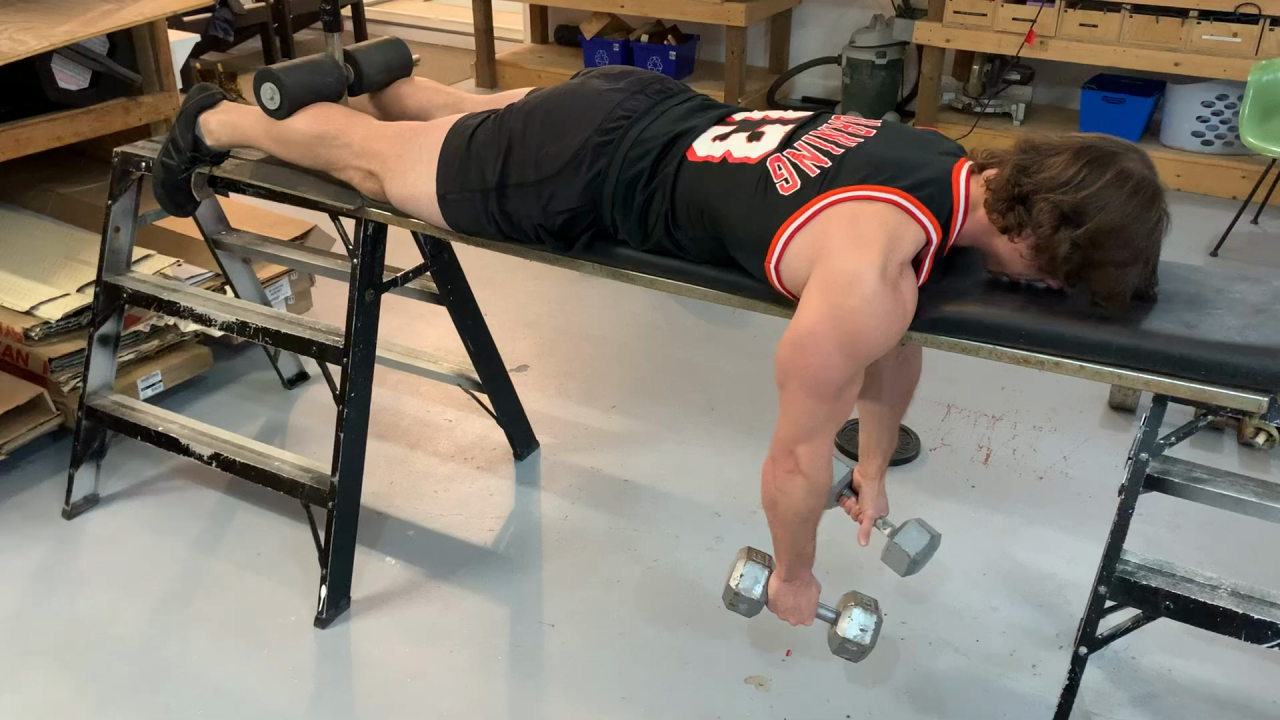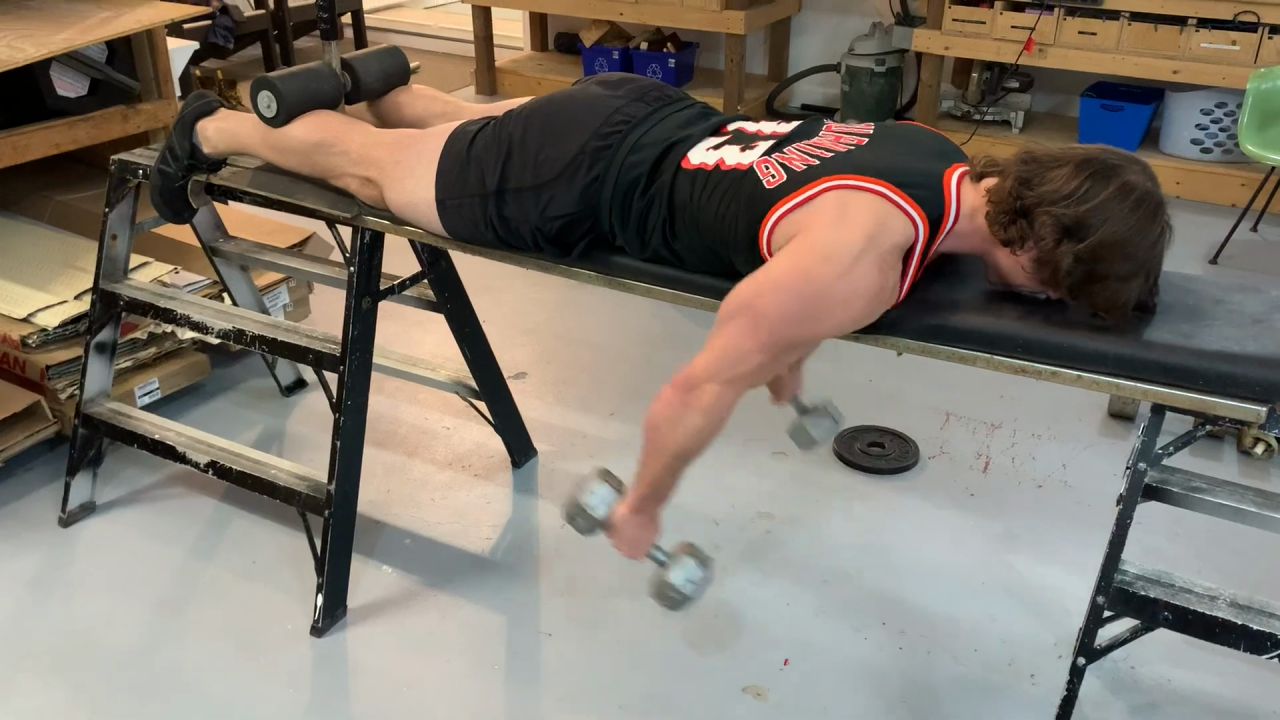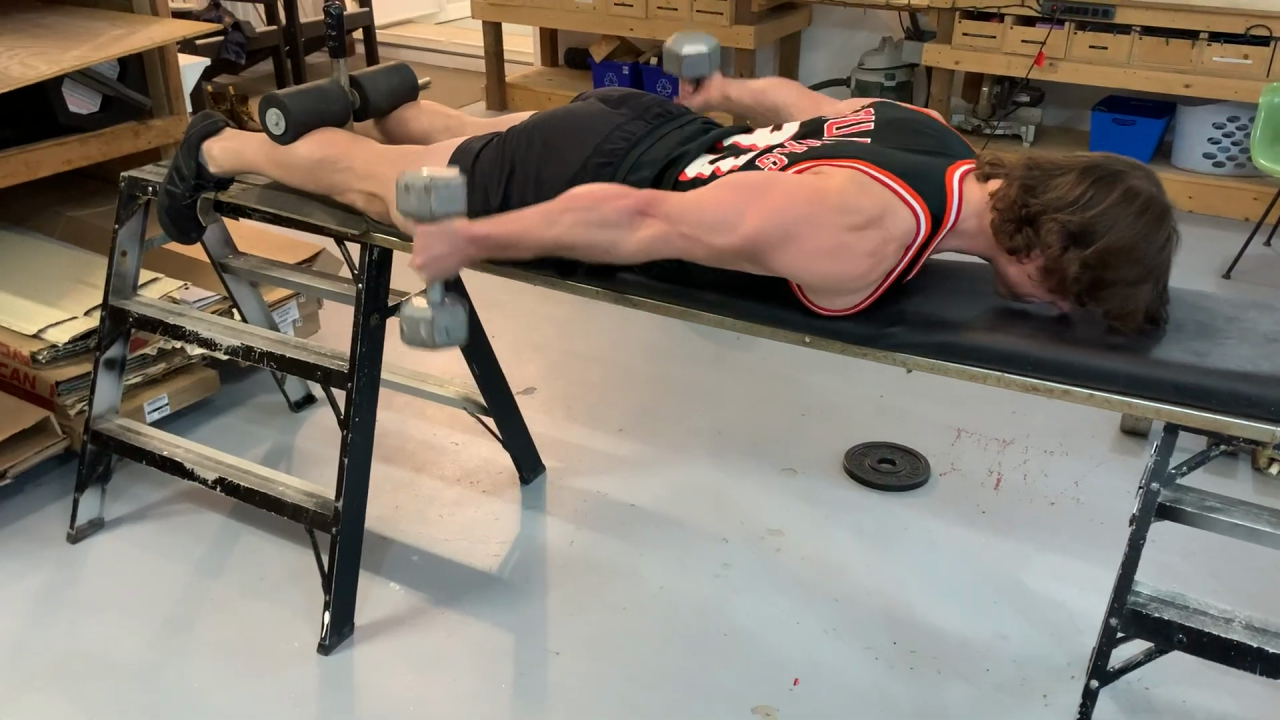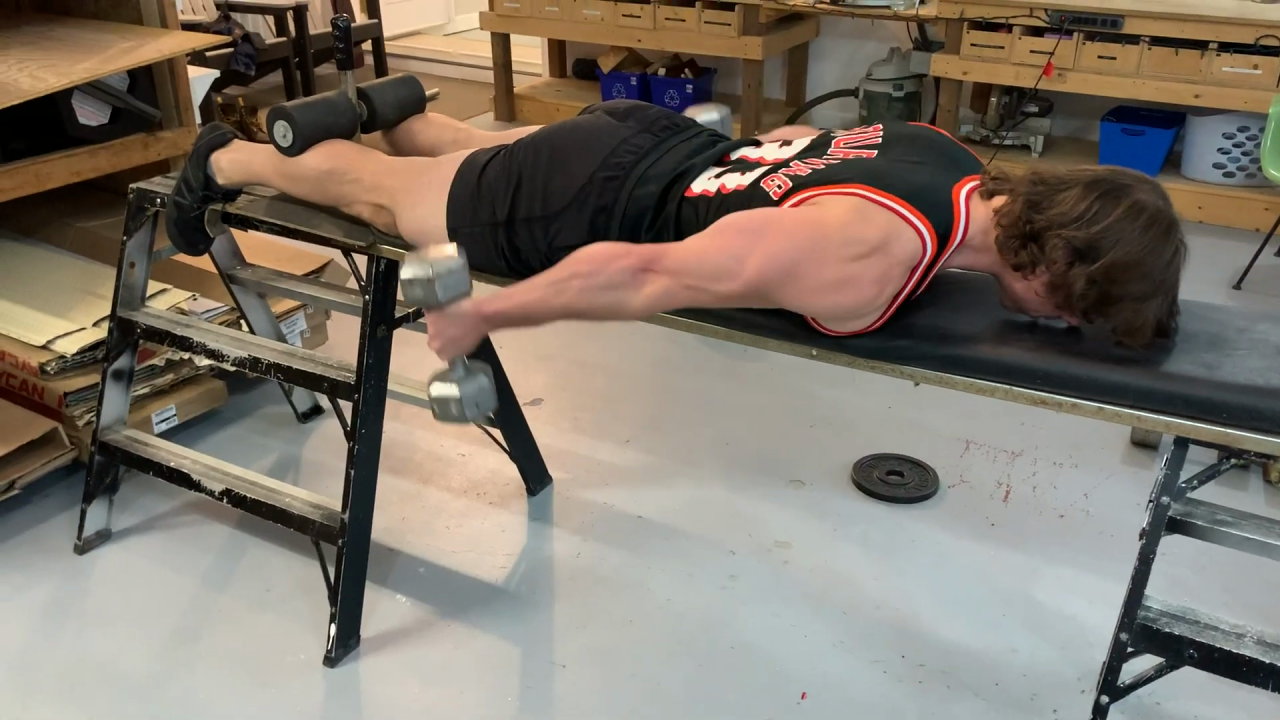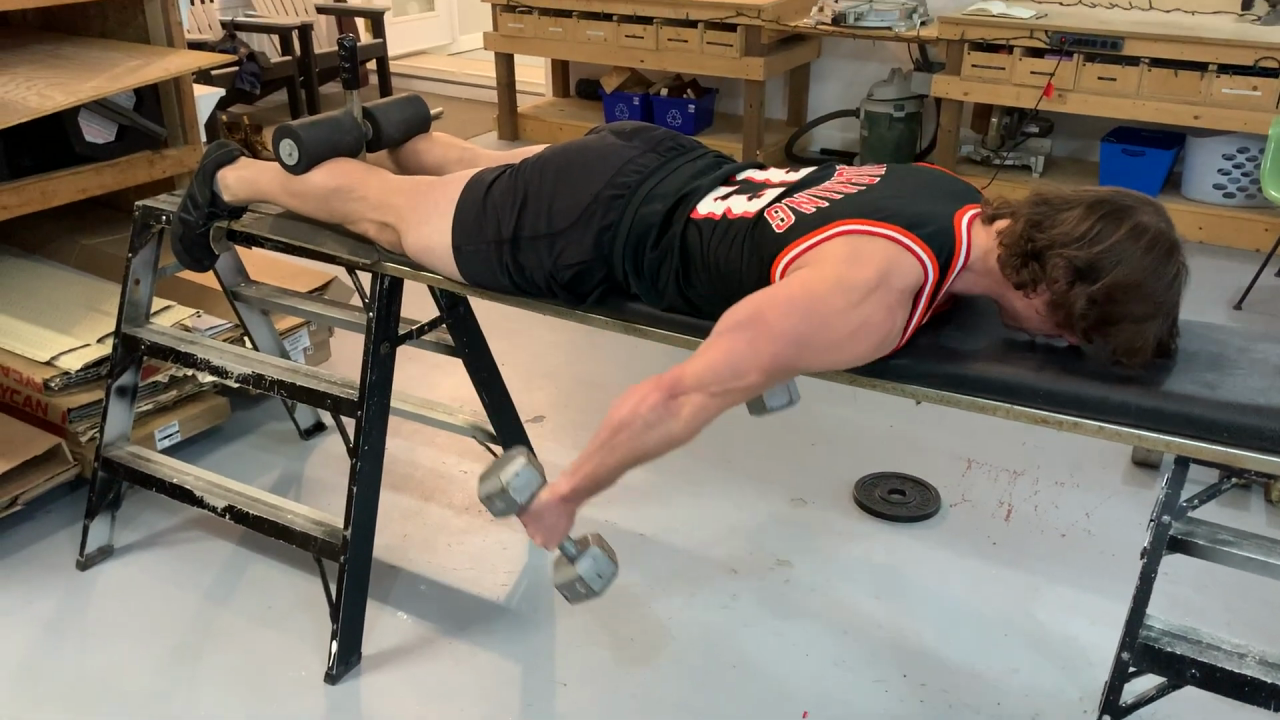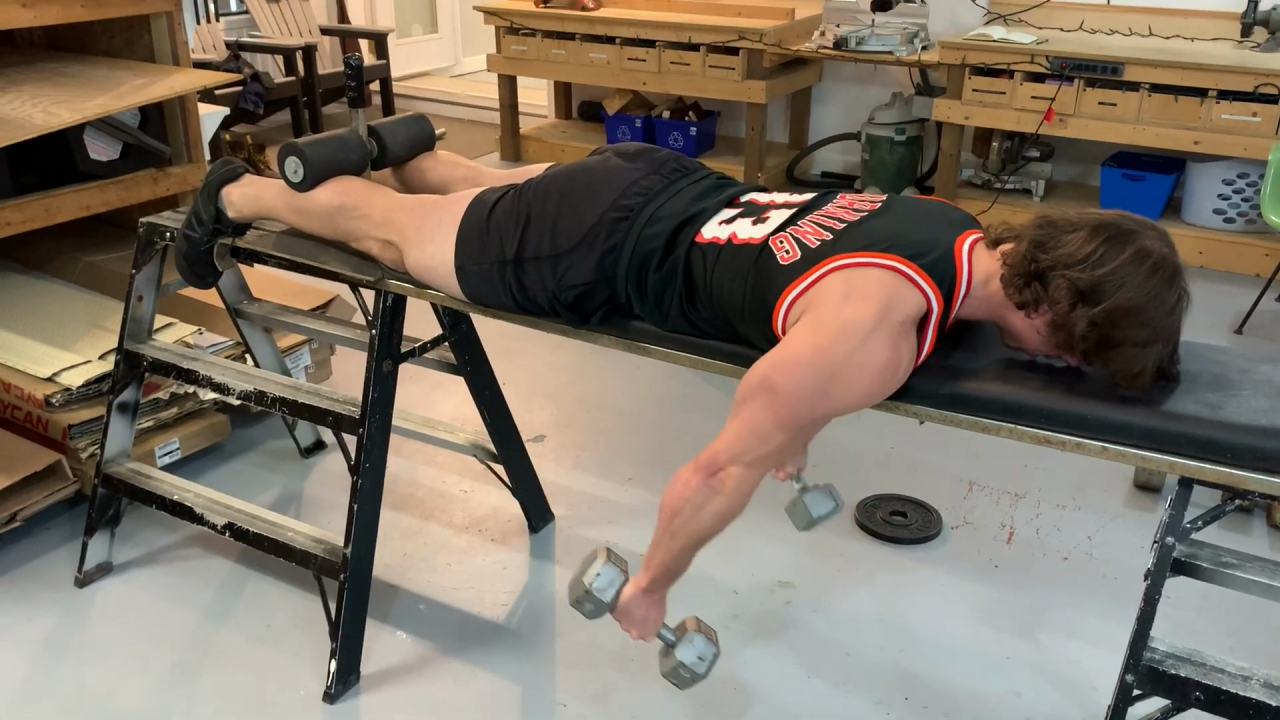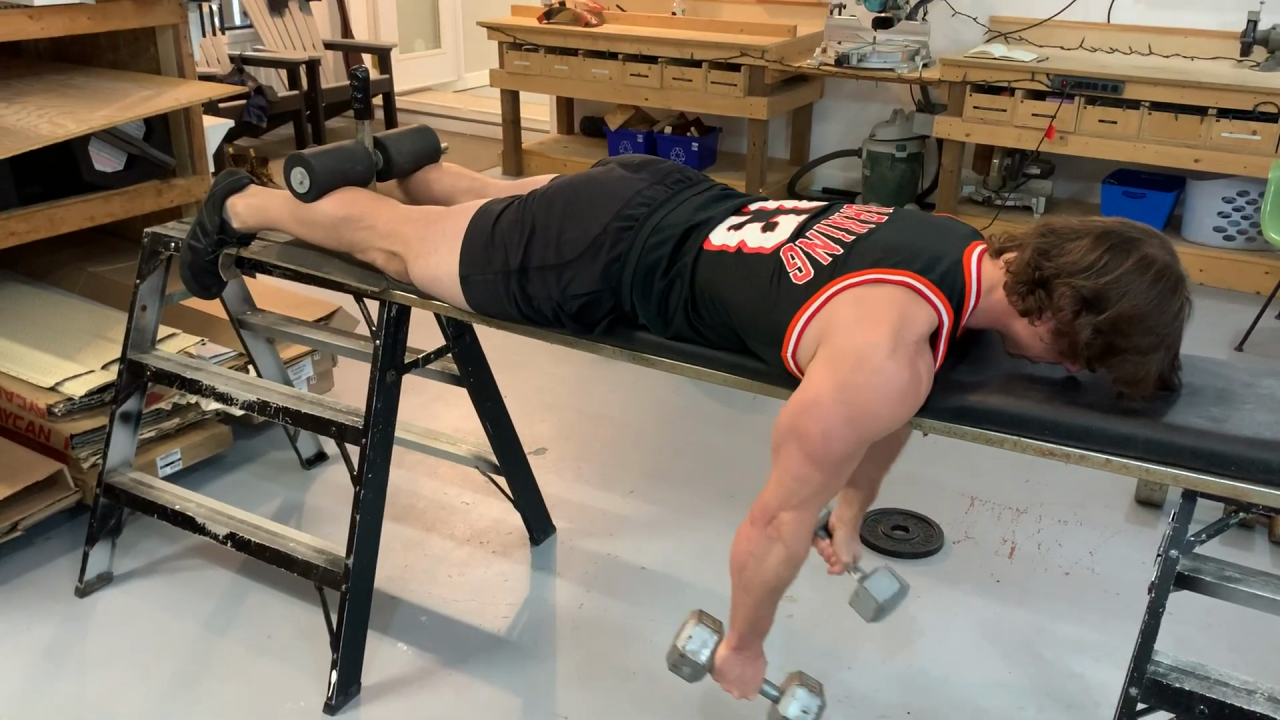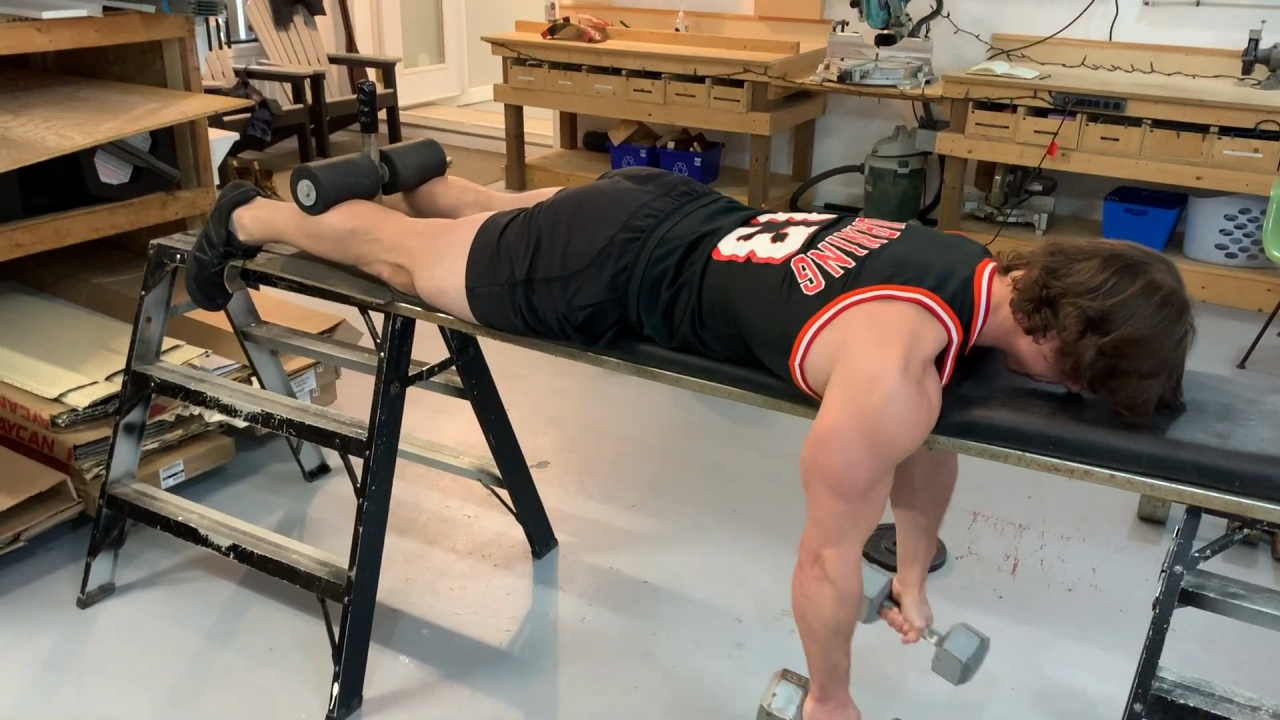
dt=0.5s
person 1, frame 1
left shoulder: (948, 164)
right shoulder: (868, 271)
left elbow: (892, 340)
right elbow: (797, 450)
left wrist: (877, 466)
right wrist: (793, 577)
left hip: (639, 106)
right hip: (579, 175)
left knee: (459, 108)
right knee: (373, 159)
right ankle: (216, 122)
person 1, frame 2
left shoulder: (944, 163)
right shoulder: (866, 256)
right elbow: (702, 387)
left wrist: (790, 360)
right wrist: (641, 508)
left hip: (635, 122)
right hip: (585, 180)
left knee: (461, 116)
right knee: (374, 169)
right ankle: (215, 130)
person 1, frame 3
left shoulder: (938, 143)
right shoulder: (862, 241)
left elbow: (790, 100)
right elbow: (636, 222)
left wrist: (717, 88)
right wrist: (466, 240)
left hip: (637, 128)
right hip: (585, 180)
left knee: (460, 136)
right knee: (377, 184)
left ankle: (374, 102)
right ankle: (219, 150)
person 1, frame 4
left shoulder: (950, 158)
right shoulder: (867, 261)
right elbow: (642, 275)
right wrist: (479, 314)
left hip: (646, 139)
right hip: (592, 204)
left knee: (469, 145)
right knee: (384, 196)
right ankle: (228, 161)
person 1, frame 5
left shoulder: (956, 199)
right shoulder: (873, 299)
right elbow: (682, 393)
left wrist: (773, 337)
right wrist: (563, 497)
left hip: (648, 162)
right hip: (595, 232)
left knee: (477, 164)
right knee: (389, 214)
right ankle: (235, 179)
person 1, frame 6
left shoulder: (959, 230)
right shoulder: (875, 332)
right elbow: (721, 468)
left wrist: (800, 431)
right wrist: (648, 587)
left hip: (654, 184)
right hip: (595, 250)
left knee: (486, 180)
right knee: (390, 232)
right ankle: (238, 194)
person 1, frame 7
left shoulder: (963, 248)
right shoulder: (884, 353)
right elbow: (775, 517)
left wrist: (853, 515)
right wrist: (742, 645)
left hip: (654, 197)
right hip: (597, 261)
left knee: (481, 194)
right knee: (394, 240)
right ankle: (242, 207)
person 1, frame 8
left shoulder: (972, 267)
right shoulder: (891, 370)
left elbow: (926, 441)
right elbow: (826, 554)
left wrist: (915, 575)
left hip: (663, 210)
right hip: (604, 273)
left knee: (494, 207)
right knee: (400, 254)
right ankle: (248, 218)
